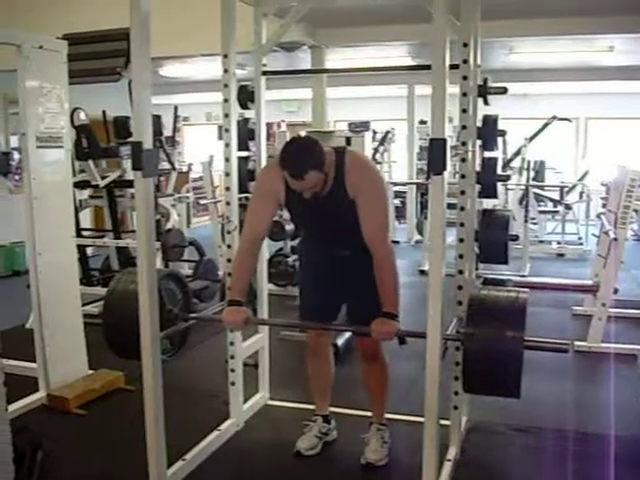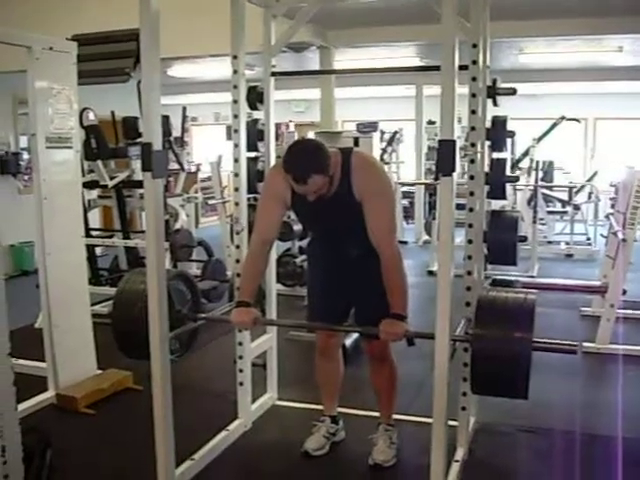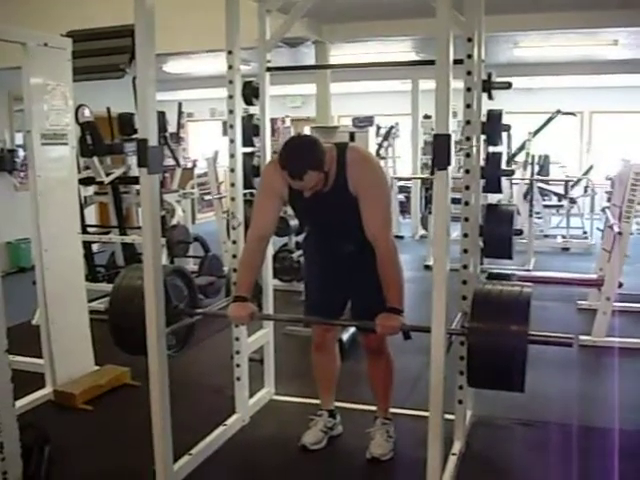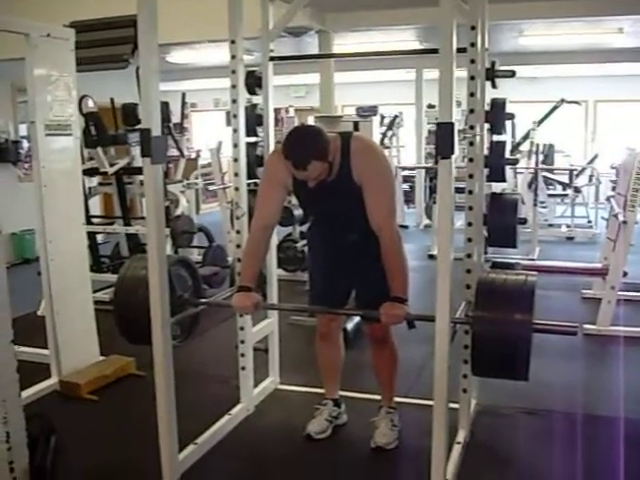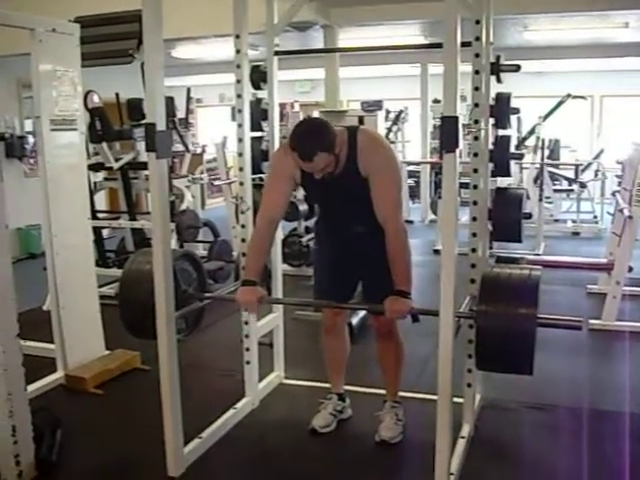
dt=1s
person 1, frame 1
left shoulder: (360, 173)
right shoulder: (272, 178)
left elbow: (380, 246)
right elbow: (251, 239)
left wrist: (389, 313)
right wrist: (236, 300)
left hip: (362, 258)
right hip: (317, 256)
left knee: (369, 346)
right knee: (316, 340)
left ankle: (378, 428)
right ankle: (323, 421)
person 1, frame 2
left shoulder: (366, 173)
right shoulder: (277, 180)
left elbow: (387, 247)
right elbow: (261, 241)
left wrist: (398, 314)
right wrist: (244, 302)
left hip: (370, 259)
right hip: (326, 257)
left knee: (377, 347)
right knee: (325, 341)
left ankle: (386, 429)
right ankle: (330, 422)
person 1, frame 3
left shoulder: (361, 167)
right shoulder: (274, 175)
left elbow: (382, 240)
right elbow: (258, 236)
left wrist: (394, 308)
right wrist: (241, 297)
left hip: (366, 253)
right hip: (322, 251)
left knee: (374, 340)
right knee: (321, 336)
left ankle: (383, 422)
right ankle: (328, 415)
person 1, frame 4
left shoulder: (365, 157)
right shoulder: (278, 164)
left elbow: (387, 230)
right elbow: (262, 225)
left wrist: (398, 298)
right wrist: (246, 287)
left hip: (371, 243)
right hip: (326, 241)
left knee: (379, 330)
right knee: (326, 325)
left ankle: (388, 411)
right ankle: (332, 405)
person 1, frame 5
left shoulder: (372, 150)
right shoulder: (286, 158)
left elbow: (393, 223)
right elbow: (267, 219)
left wrist: (402, 292)
right wrist: (250, 281)
left hip: (377, 236)
right hip: (333, 234)
left knee: (385, 324)
right knee: (331, 319)
left ankle: (393, 406)
right ankle: (337, 398)
